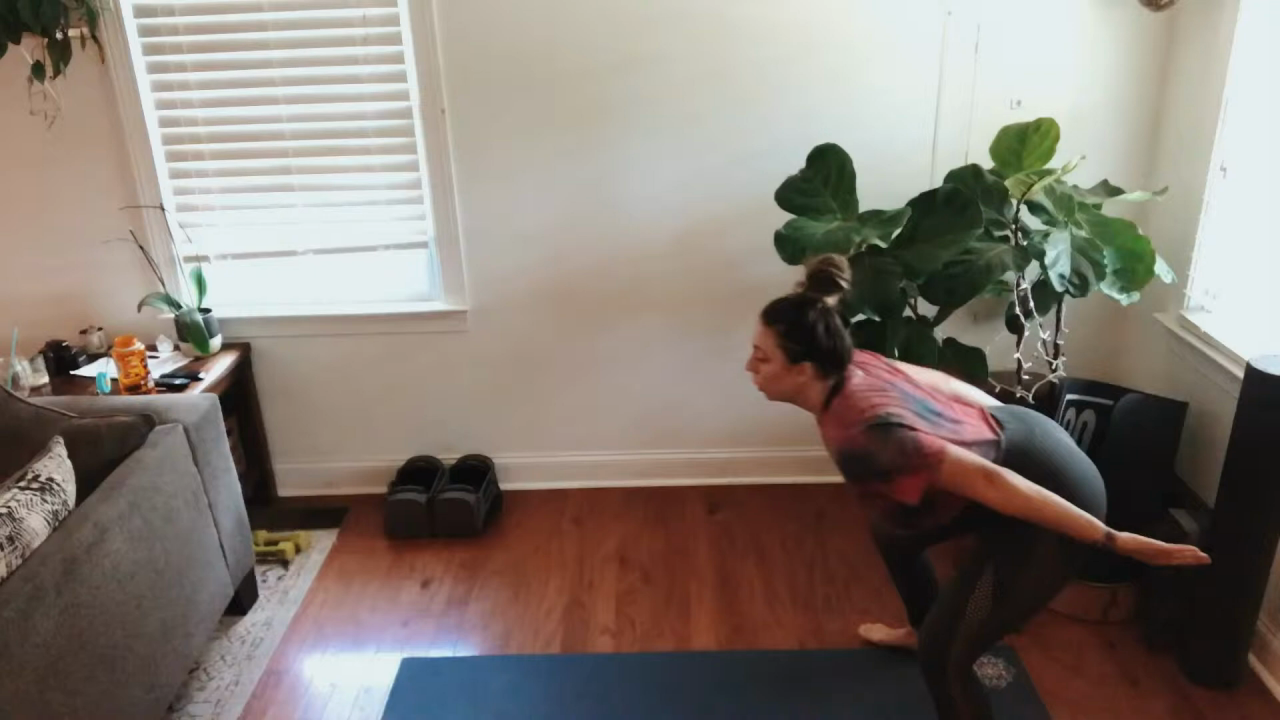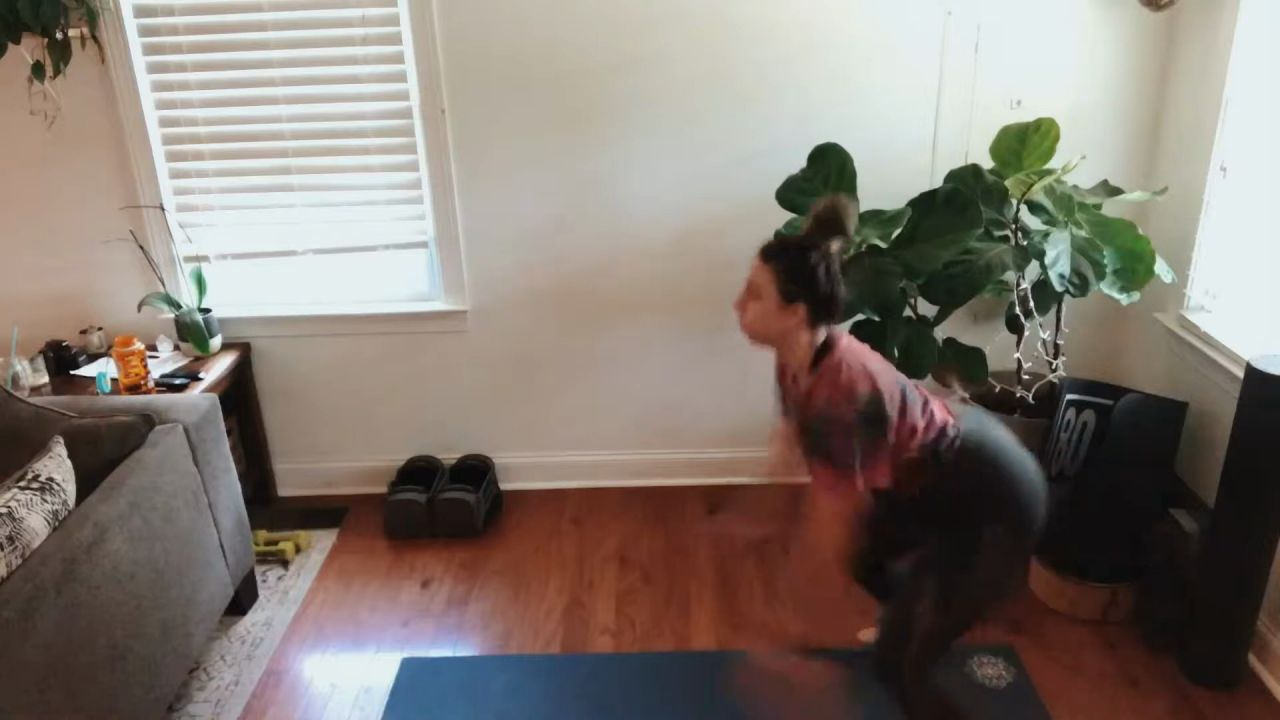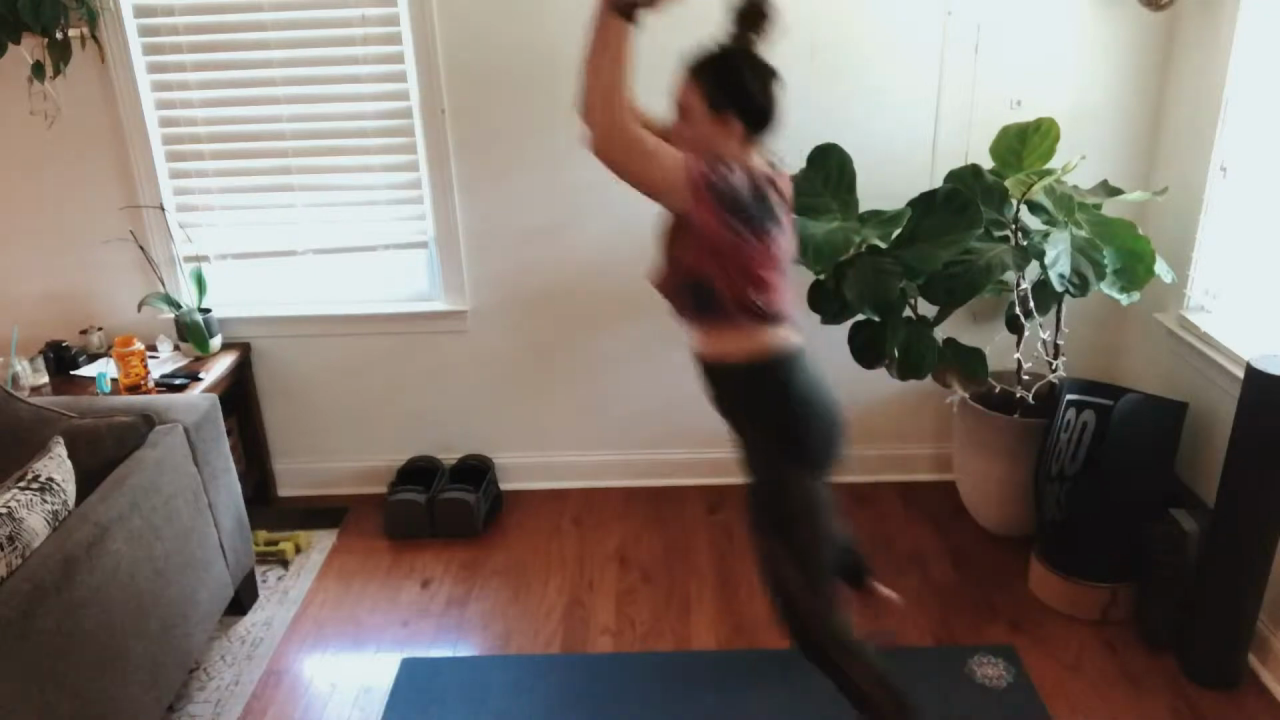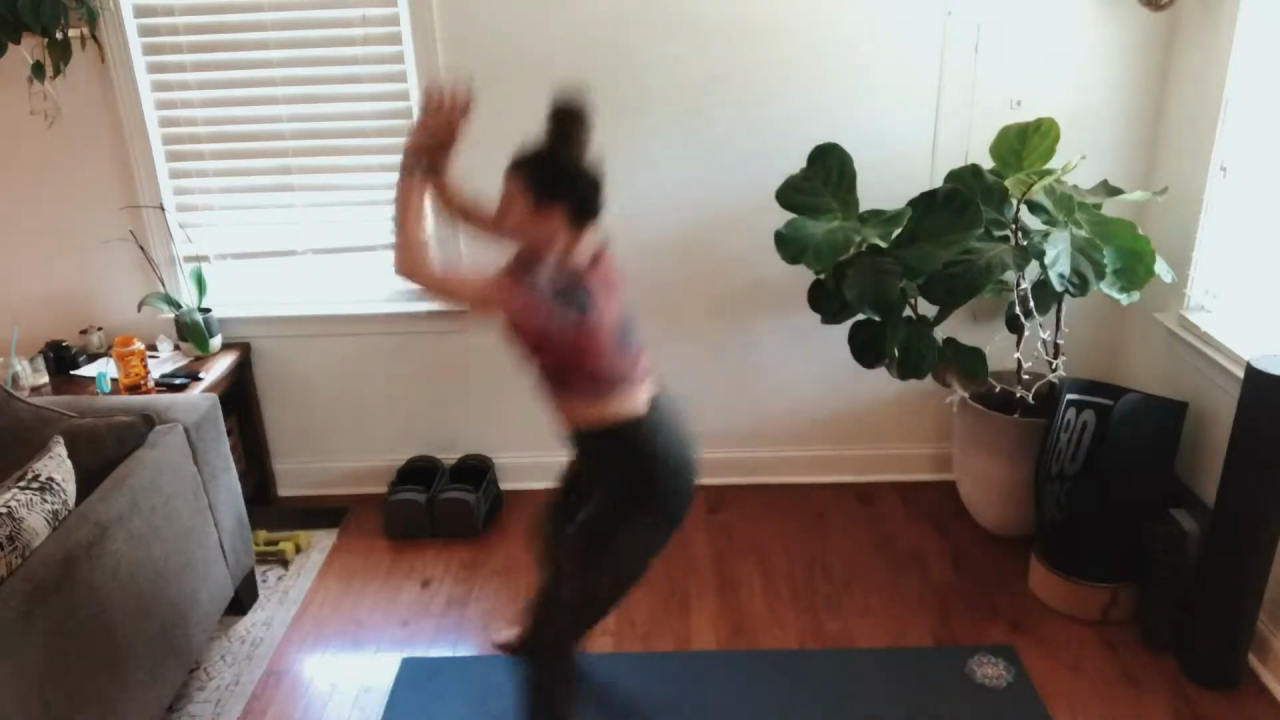
dt=0.3s
person 1, frame 1
left shoulder: (860, 435)
right shoulder: (854, 371)
left elbow: (990, 485)
right elbow: (941, 383)
left wrist: (1113, 539)
right wrist: (992, 412)
left hip: (1057, 494)
left knee: (944, 658)
right knee: (893, 530)
right ankle: (922, 631)
person 1, frame 2
left shoulder: (840, 399)
right shoulder: (804, 357)
left elbow: (830, 529)
right elbow: (793, 441)
left hip: (995, 503)
right hip: (959, 449)
left knee: (896, 661)
right knee: (863, 553)
right ankle: (910, 621)
person 1, frame 3
left shoulder: (732, 195)
right shoulder: (740, 175)
left elbow: (609, 138)
right elbow: (613, 121)
left hip: (780, 415)
right hip: (777, 397)
left knee: (809, 618)
right knee: (797, 525)
right ankle: (861, 582)
person 1, frame 4
left shoulder: (550, 286)
right shoulder: (578, 251)
left elbow: (415, 266)
right elbow: (469, 213)
left wrist: (416, 163)
right wrist: (434, 168)
left hip: (641, 472)
right hip: (625, 443)
left knee: (549, 637)
right knee: (560, 536)
right ankle: (540, 633)
